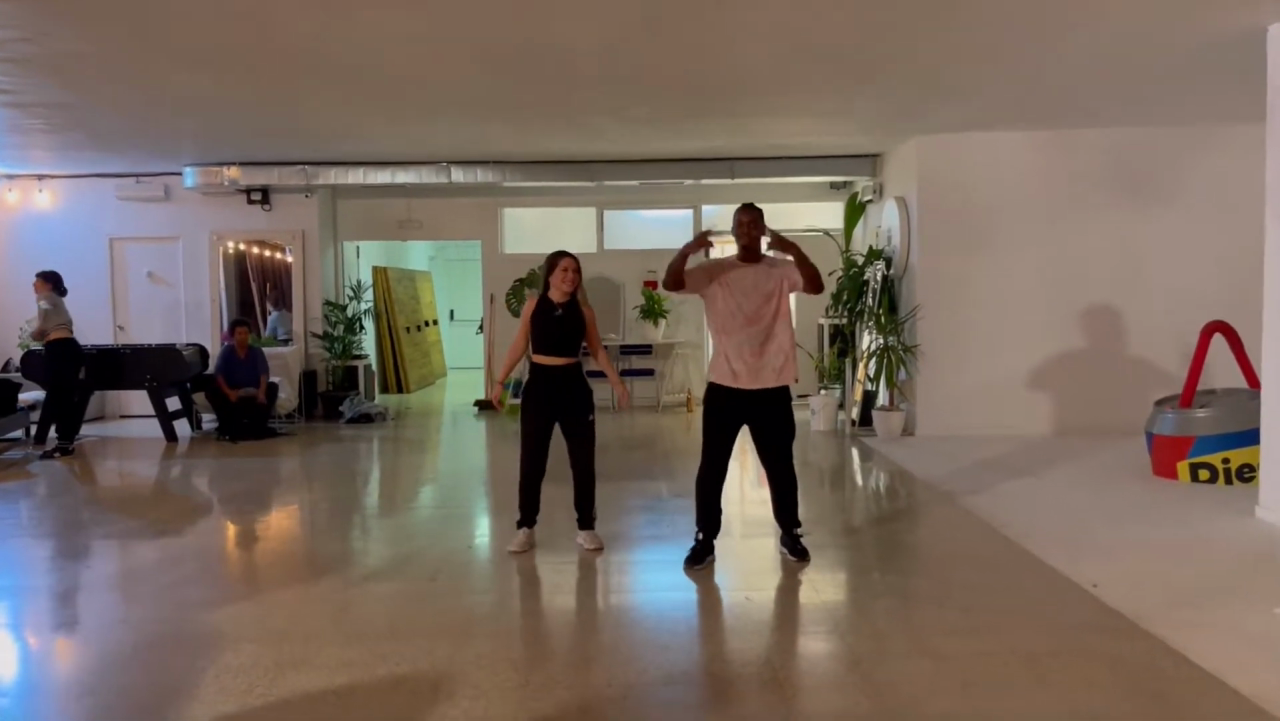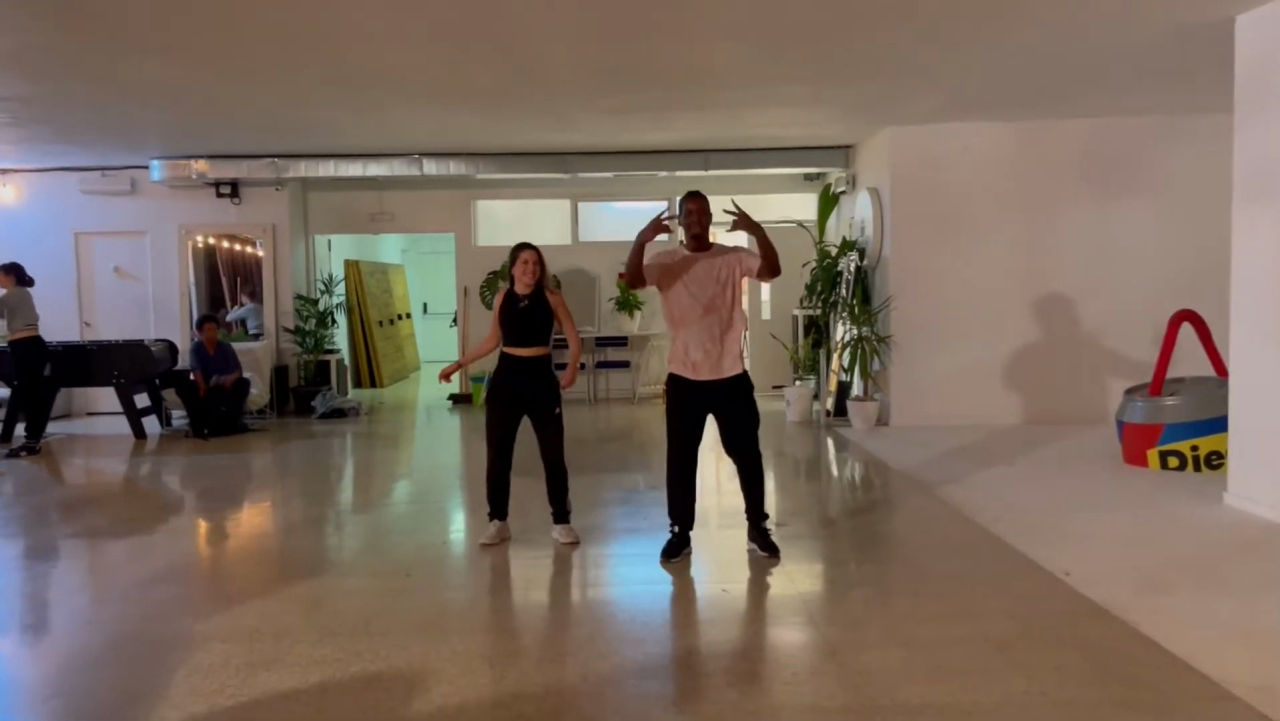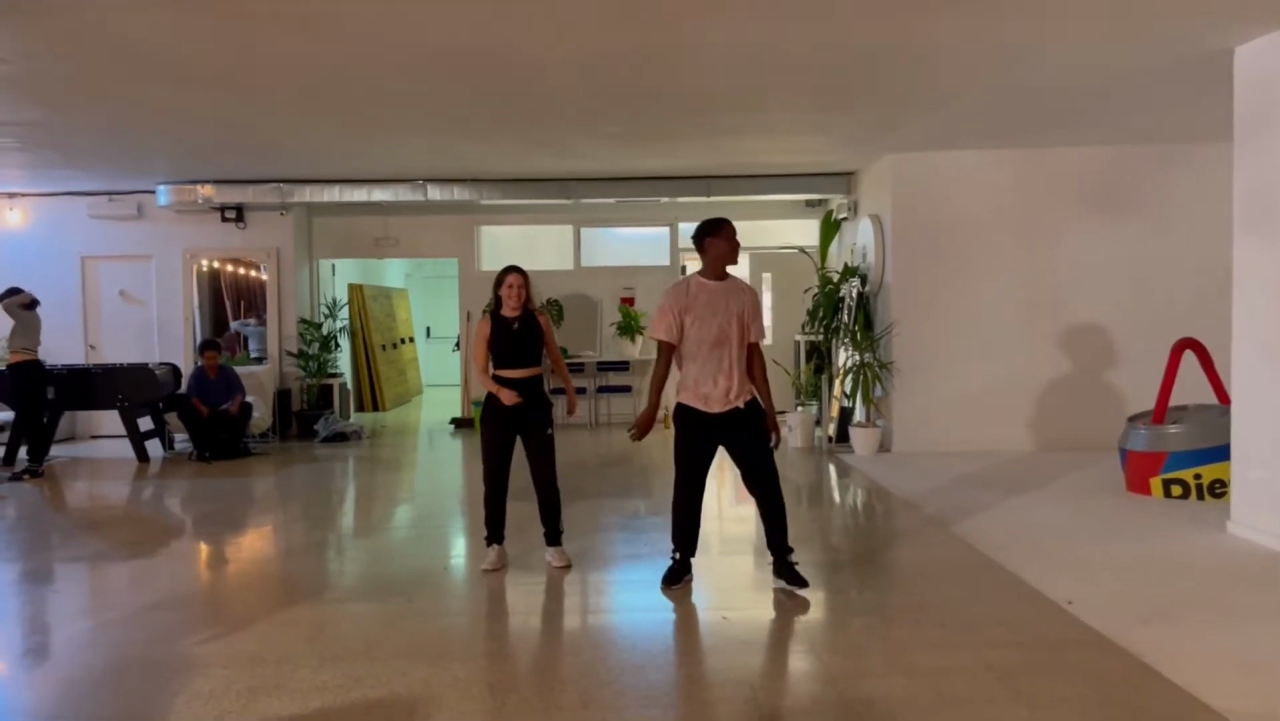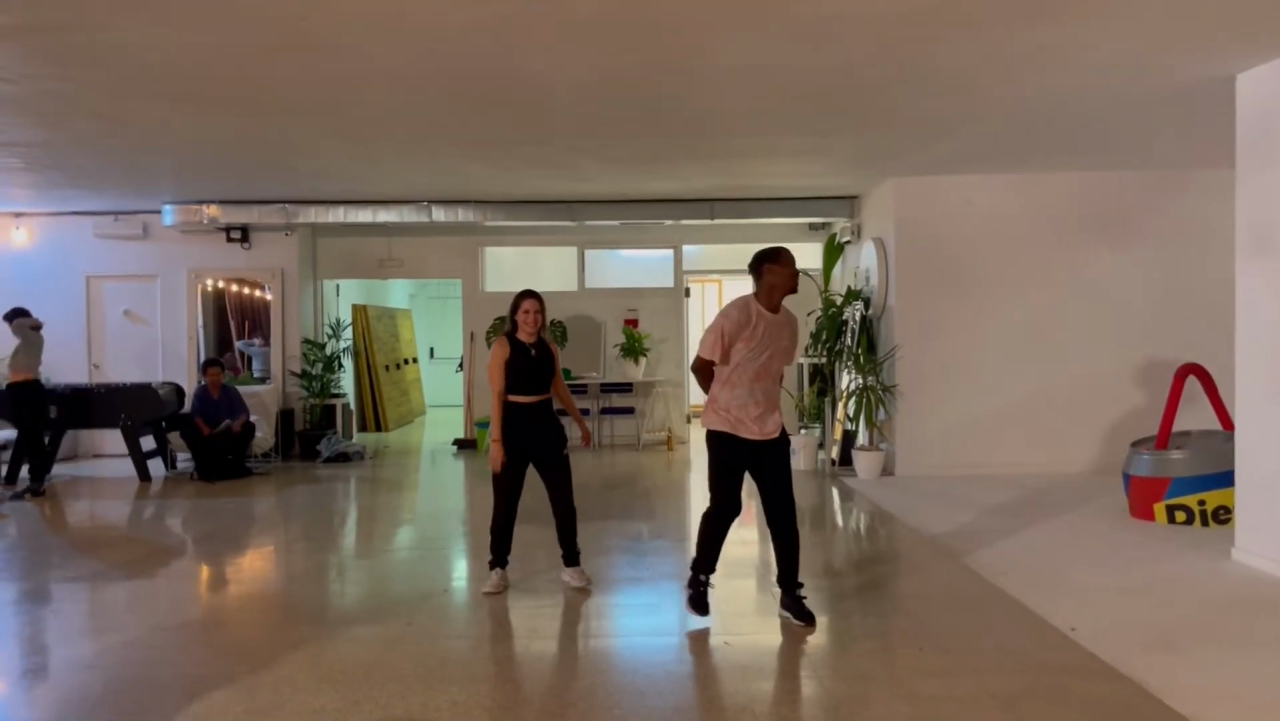
dt=0.4s
person 1, frame 1
left shoulder: (782, 269)
right shoulder: (713, 272)
left elbow: (816, 287)
right elbow: (671, 284)
left wrist: (794, 251)
right wrist: (687, 251)
left hip: (771, 386)
right hip: (724, 386)
left knee: (780, 465)
right knee: (711, 467)
left ankle: (790, 533)
right ankle: (705, 539)
person 1, frame 2
left shoulder: (733, 257)
right shoulder: (665, 262)
left elbow: (772, 271)
right elbow: (632, 281)
left wrist: (757, 231)
right wrist: (642, 239)
left hip: (730, 375)
right hip: (685, 377)
left knee: (747, 453)
right knee: (680, 460)
left ankle: (757, 527)
right ankle: (680, 532)
person 1, frame 3
left shoulder: (746, 294)
right shoulder: (679, 294)
left elbow: (753, 354)
right elbow: (664, 353)
left wrist: (769, 409)
right wrist: (651, 409)
left hip: (742, 405)
right hip: (694, 407)
left knee: (765, 483)
right knee: (687, 488)
left ankle: (781, 560)
right ankle: (682, 559)
person 1, frame 4
left shoulder: (789, 324)
right shoulder: (735, 315)
right elbow: (700, 366)
right wrist: (724, 403)
left hip: (770, 432)
right hip: (727, 430)
left knee: (783, 514)
right knee: (724, 508)
left ankle: (790, 593)
right ankle: (699, 578)
person 2, frame 1
left shoulder: (583, 309)
right shoulder: (533, 305)
left elbow: (597, 350)
right elbow: (520, 344)
left wrist: (618, 383)
right wrist: (500, 380)
left hip: (574, 387)
right hip: (539, 386)
left knee: (583, 462)
right knee: (532, 462)
left ankle: (586, 528)
right ankle: (526, 528)
person 2, frame 2
left shoulder: (551, 297)
right shoulder: (502, 298)
left elbow: (573, 336)
left wrist: (572, 366)
right wrist: (459, 364)
left hip: (541, 378)
right hip: (506, 378)
left knee: (554, 454)
right knee: (498, 454)
left ankle: (561, 522)
right ankle: (498, 521)
person 2, frame 3
left shoulder: (539, 320)
right shoulder: (487, 324)
left elbow: (555, 358)
right elbow: (481, 371)
left wrist: (570, 392)
right wrist: (498, 391)
left hip: (535, 400)
right hip: (499, 406)
left knee: (545, 477)
right knee: (494, 479)
left ankle: (554, 544)
right ankle: (496, 546)
person 2, frame 4
left shoulder: (548, 348)
right shoulder: (503, 346)
left elbow: (560, 389)
right elbow: (497, 396)
left wrist: (581, 423)
right wrist: (496, 440)
left hip: (548, 425)
right hip: (514, 427)
left knee: (563, 499)
right knee: (505, 503)
left ankle: (571, 565)
right ankle: (498, 570)
person 3, frame 1
left shoulder: (46, 298)
right shoulder: (52, 301)
left elbow: (44, 305)
right elbow: (42, 333)
right wrist: (37, 332)
left hip: (62, 349)
right hip: (62, 349)
left knee: (60, 397)
right knee: (61, 397)
left ankle: (65, 444)
right ankle: (65, 442)
person 3, frame 2
right shoulder: (19, 294)
left hip: (27, 348)
right hip: (29, 347)
left knee: (28, 395)
right knee: (29, 395)
left ankle: (32, 443)
right ankle: (33, 441)
person 3, frame 3
left shoulder: (27, 317)
right shoulder: (28, 317)
left wrist: (23, 298)
right wrist: (25, 298)
left hip: (26, 371)
right hip: (26, 370)
left knee: (28, 418)
right knee: (29, 418)
left ankle: (35, 466)
right ankle: (36, 463)
person 3, frame 4
left shoulder: (32, 337)
right shoulder: (29, 338)
left elbow: (18, 325)
right elbow: (19, 328)
left wrist: (32, 323)
right wrist: (33, 322)
left hip: (26, 390)
right hip: (23, 390)
left knee: (30, 437)
right knee: (29, 437)
left ankle: (37, 484)
right ankle: (37, 482)
